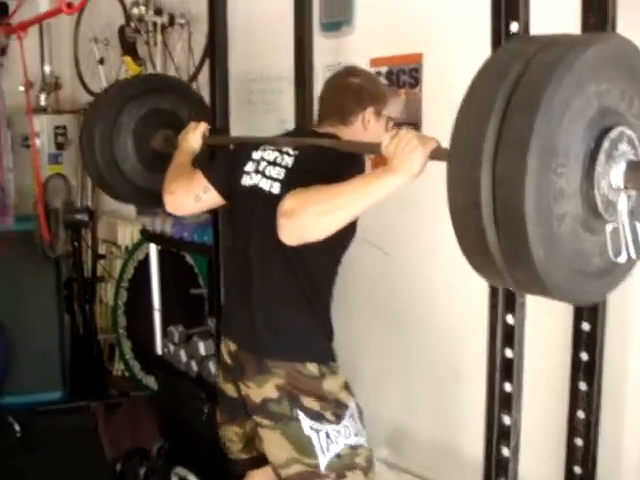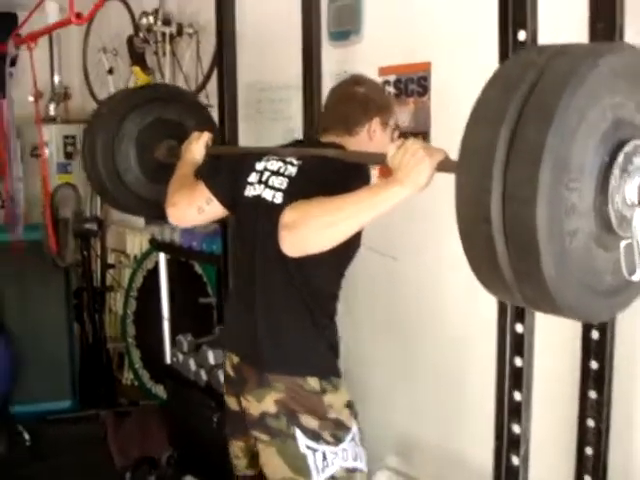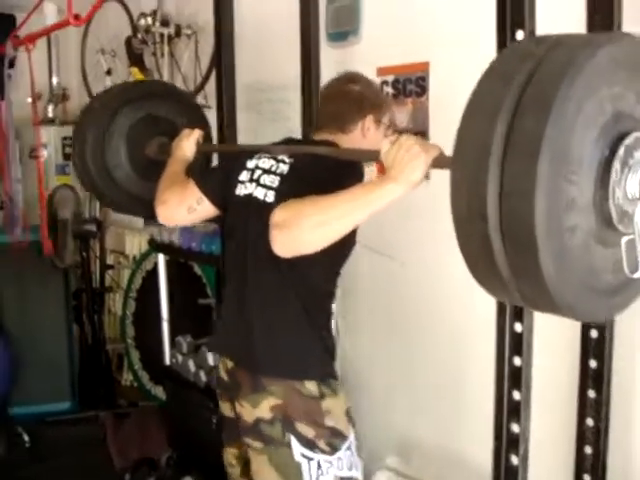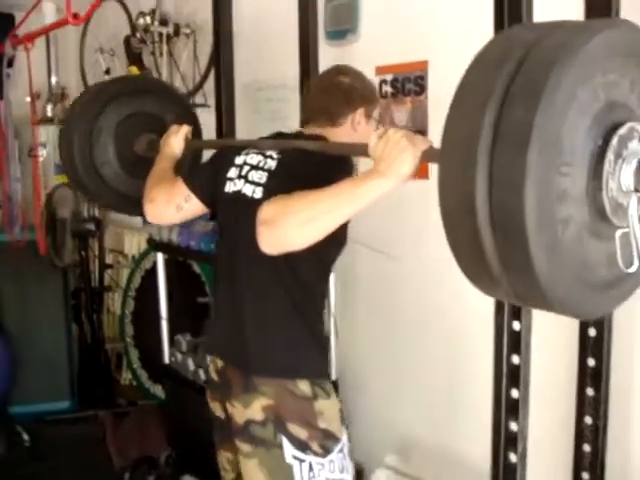
dt=0.1s
person 1, frame 1
left shoulder: (258, 151)
right shoulder: (339, 162)
left elbow: (178, 198)
right elbow: (295, 221)
left wrist: (187, 147)
right wrist: (394, 173)
left hip: (239, 350)
right hip: (292, 366)
person 1, frame 2
left shoulder: (260, 161)
right shoulder: (344, 172)
left elbow: (180, 209)
right elbow: (297, 233)
left wrist: (190, 159)
right wrist: (400, 184)
left hip: (242, 364)
right hip: (294, 381)
person 1, frame 3
left shoulder: (251, 160)
right shoulder: (338, 170)
left elbow: (170, 207)
right elbow: (289, 233)
left wrist: (181, 156)
right wrist: (394, 182)
left hip: (236, 366)
right hip: (289, 384)
person 1, frame 4
left shoulder: (240, 155)
right shoulder: (328, 166)
left elbow: (159, 206)
right elbow: (276, 230)
left wrist: (169, 153)
right wrist: (383, 175)
left hip: (226, 367)
right hip: (281, 382)
